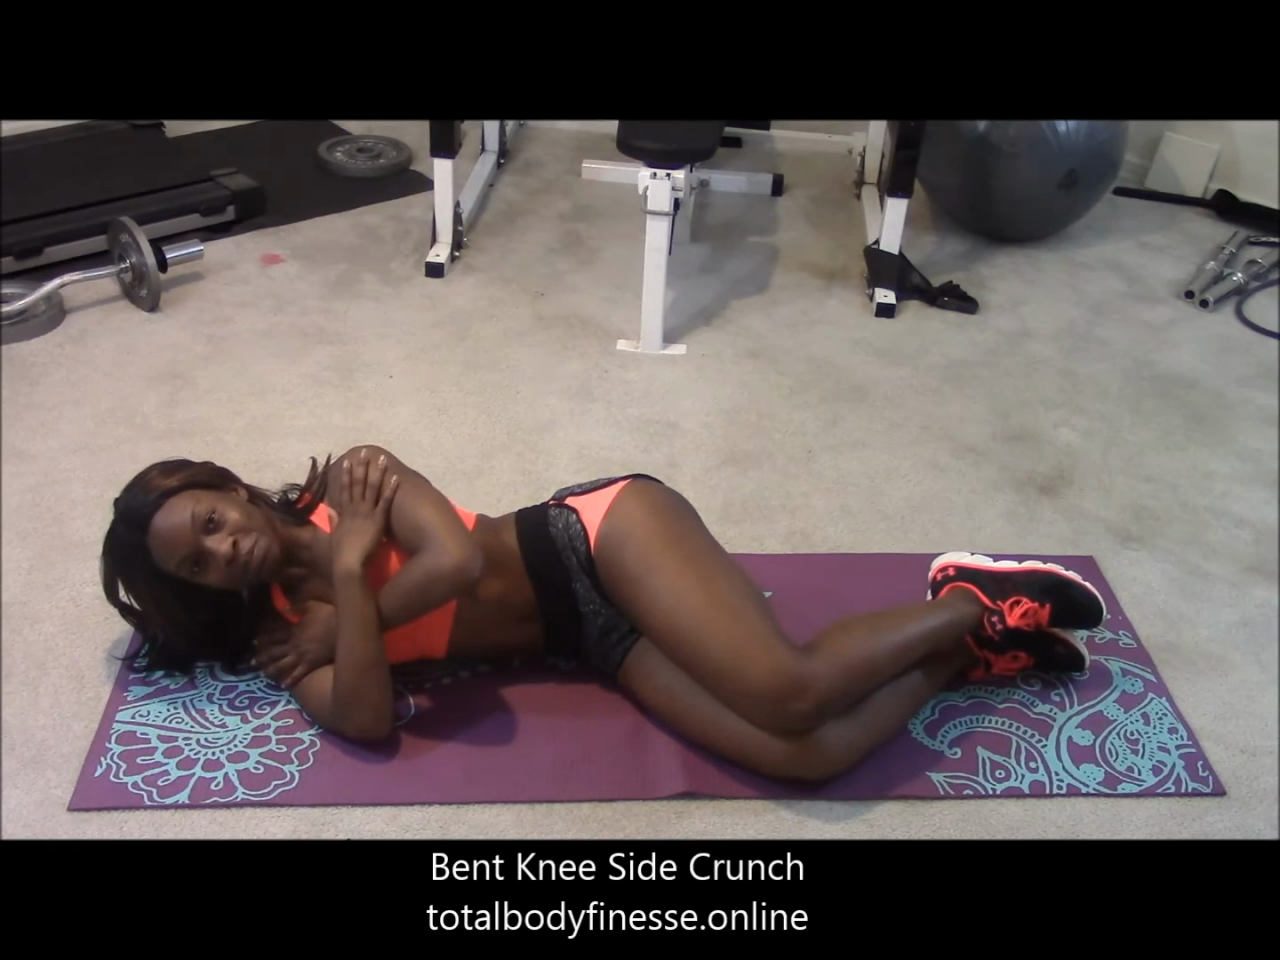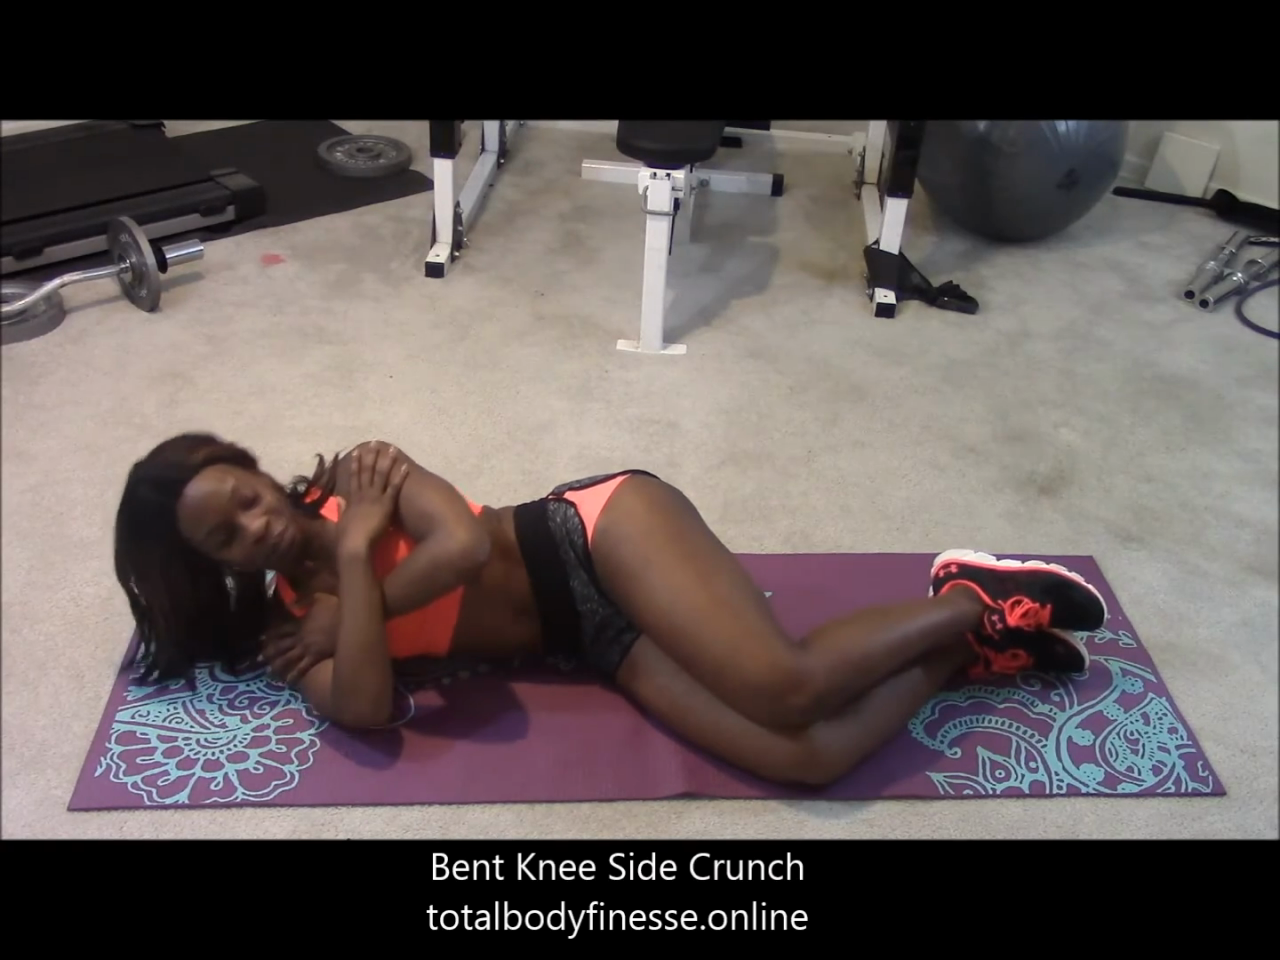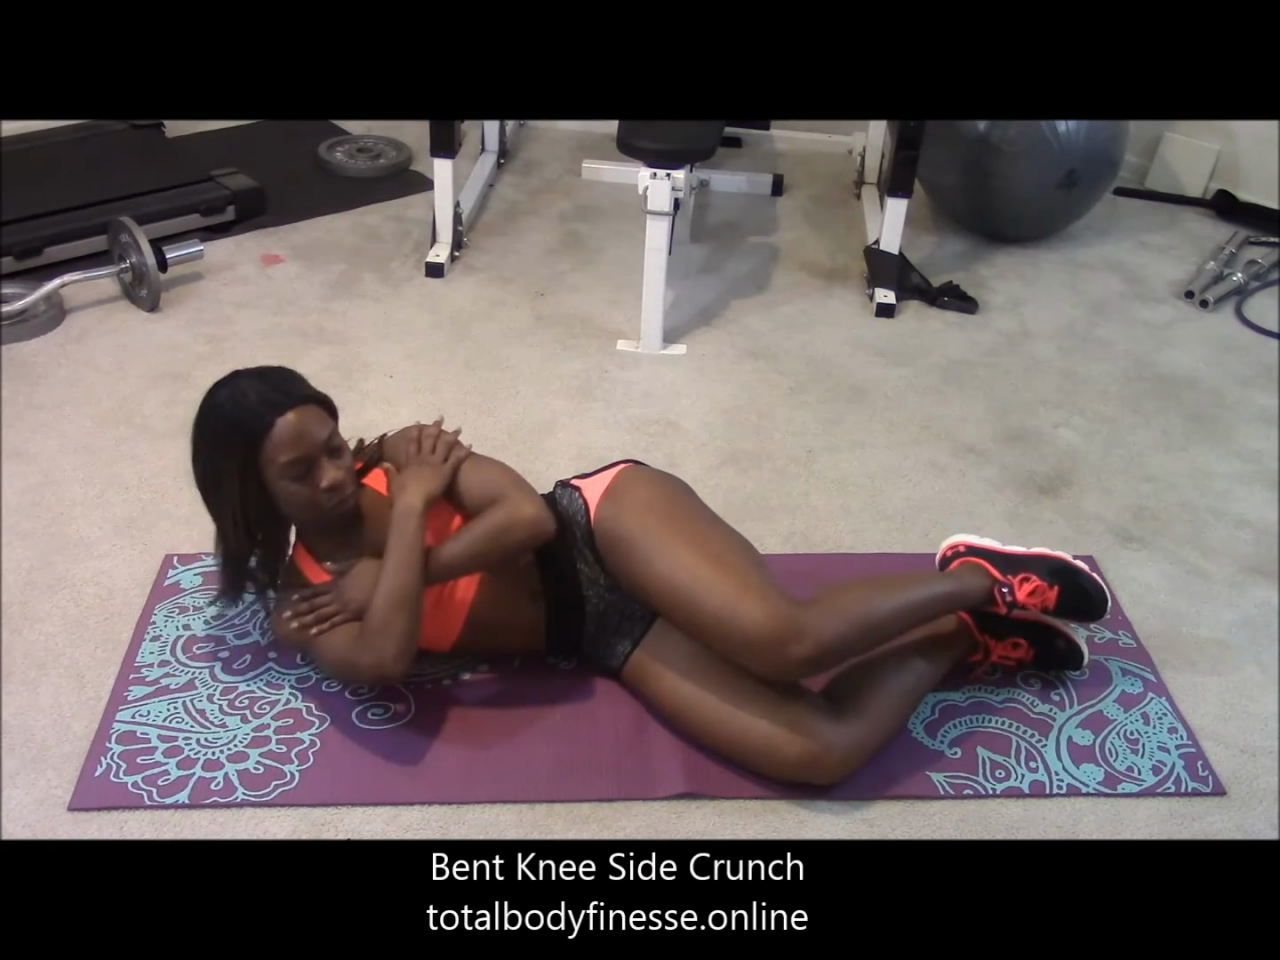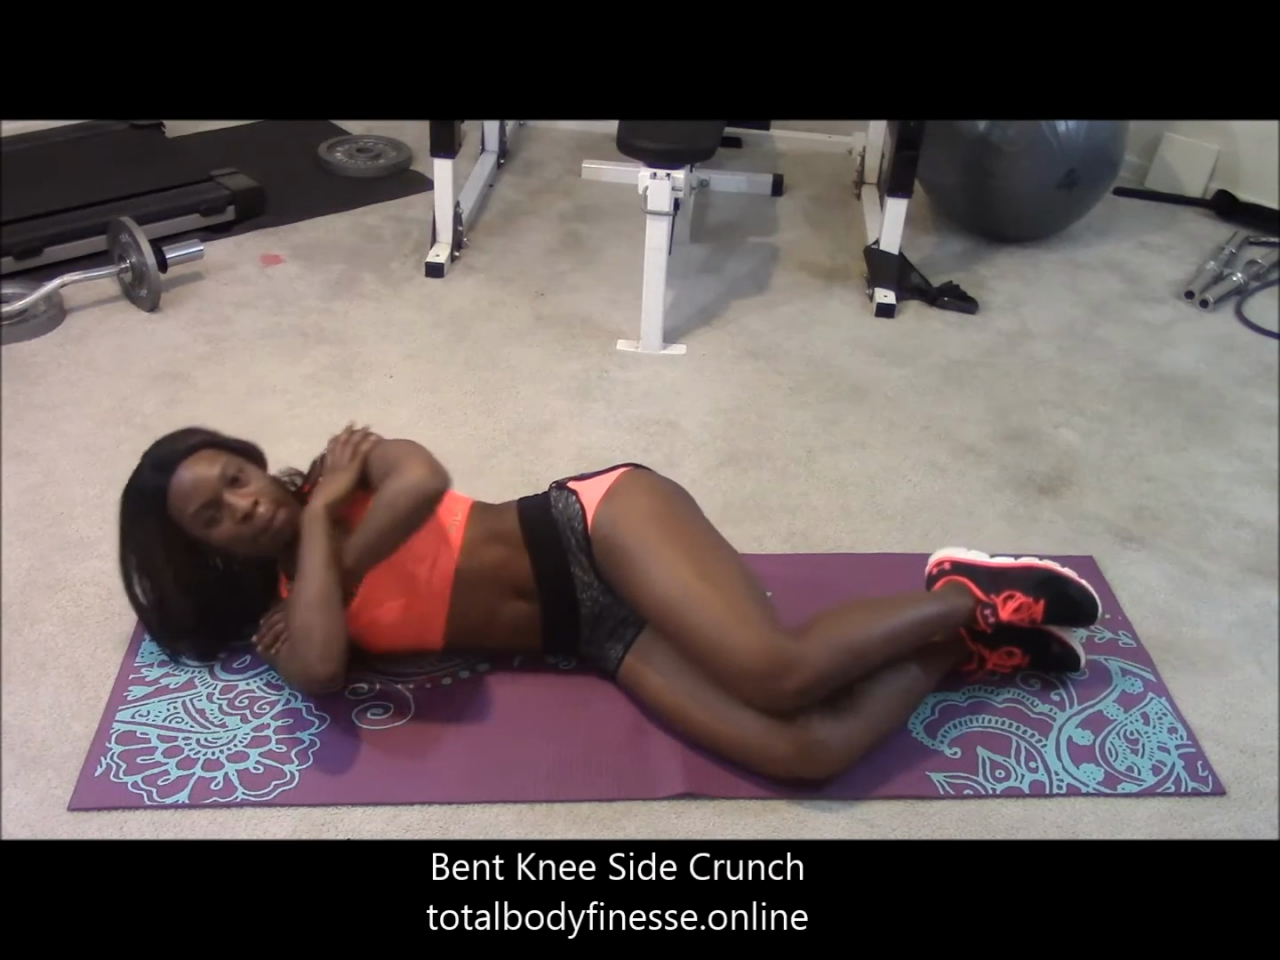
dt=0.5s
person 1, frame 1
left shoulder: (351, 478)
right shoulder: (285, 630)
left elbow: (458, 559)
right elbow: (365, 721)
left wrist: (353, 609)
right wrist: (348, 569)
left hip: (602, 532)
right hip: (597, 638)
left knee: (790, 693)
right knee: (808, 752)
left ankle: (977, 602)
right ankle: (966, 643)
person 1, frame 2
left shoulder: (357, 474)
right shoulder: (290, 621)
left elbow: (464, 547)
right elbow: (364, 709)
left wrist: (358, 586)
right wrist: (350, 552)
left hip: (603, 530)
right hip: (597, 636)
left knee: (787, 689)
right knee: (810, 753)
left ankle: (975, 598)
right ankle: (970, 637)
person 1, frame 3
left shoulder: (398, 458)
right shoulder: (304, 599)
left elbow: (531, 515)
right elbow: (381, 661)
left wrist: (404, 567)
right wrist: (409, 509)
left hip: (609, 523)
right hip: (603, 638)
left knee: (788, 639)
right knee: (818, 752)
left ankle: (979, 583)
right ankle: (968, 637)
person 1, frame 4
left shoulder: (351, 463)
right shoulder: (281, 611)
left elbow: (427, 481)
right elbow: (320, 667)
left wrist: (335, 521)
right wrist: (318, 519)
left hip: (599, 521)
right hip: (596, 632)
left knee: (781, 671)
right knee: (809, 746)
left ankle: (967, 591)
right ankle: (966, 640)
